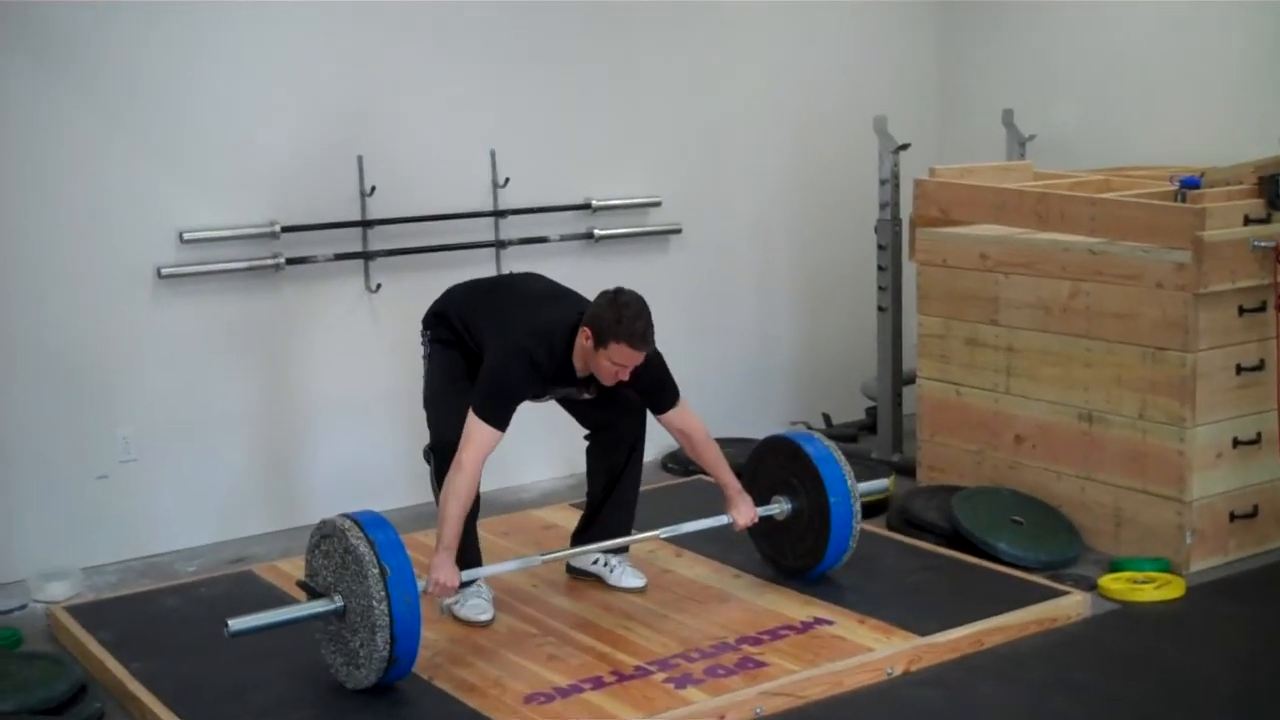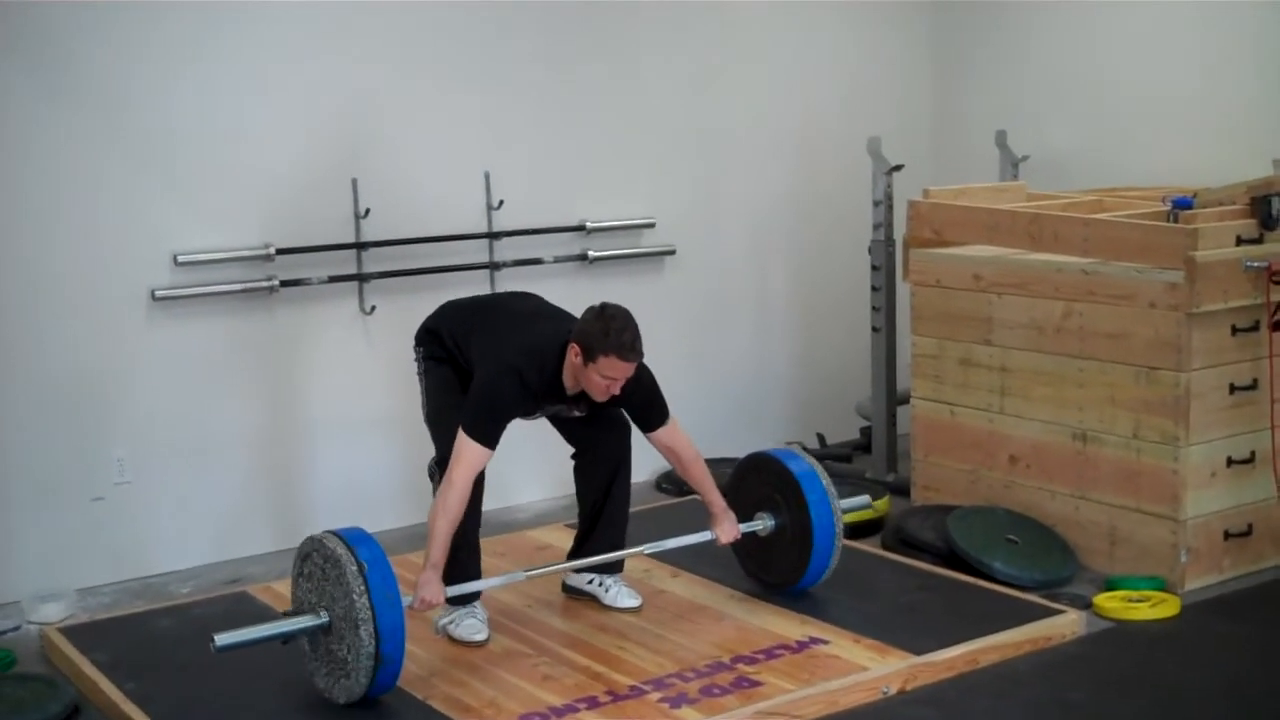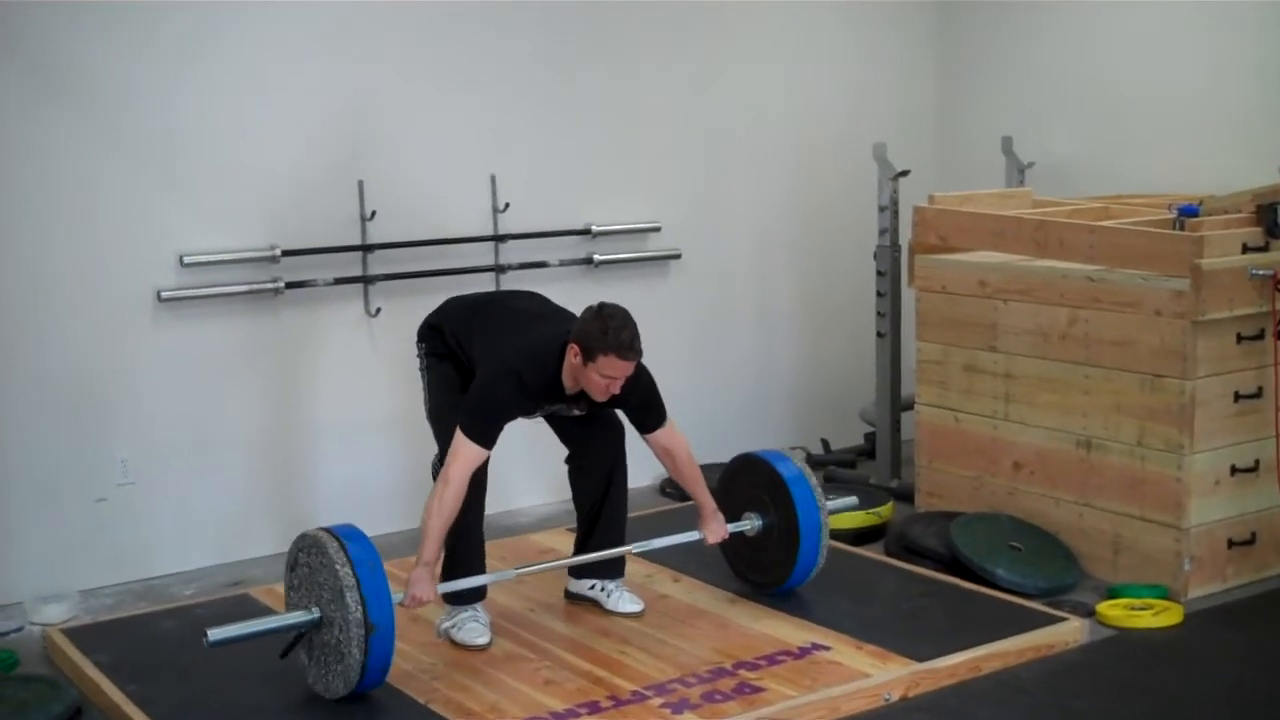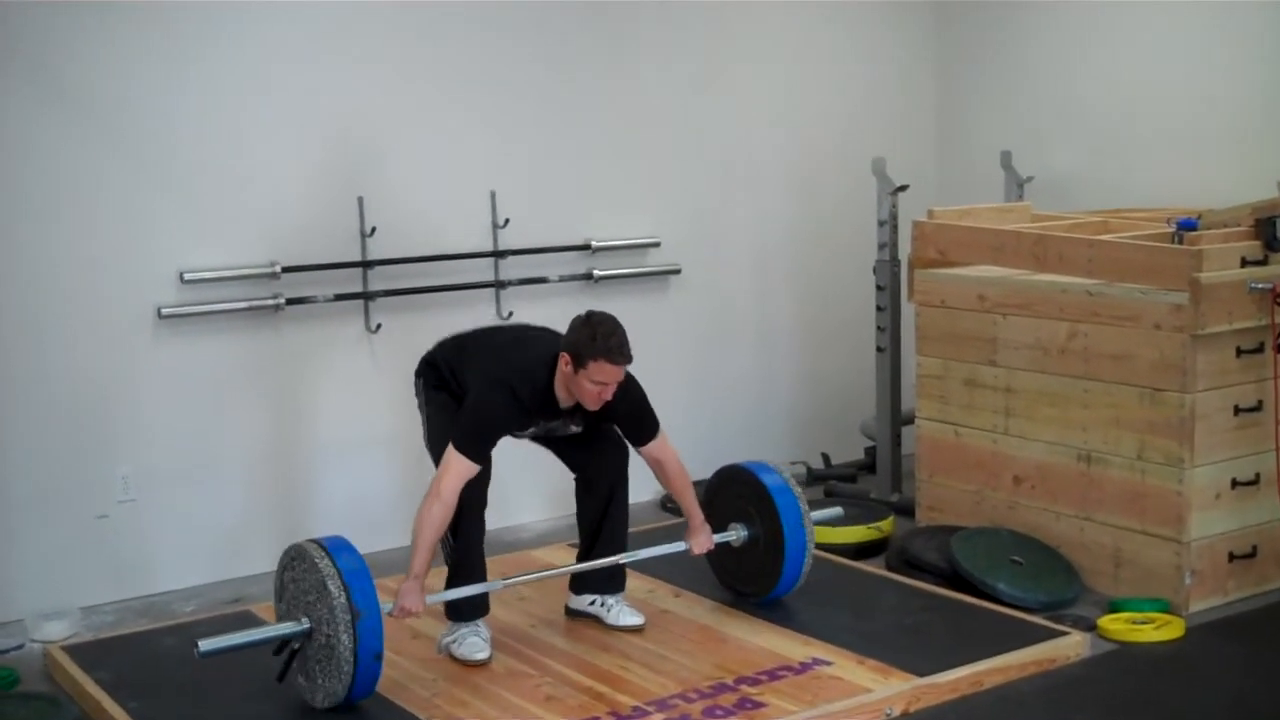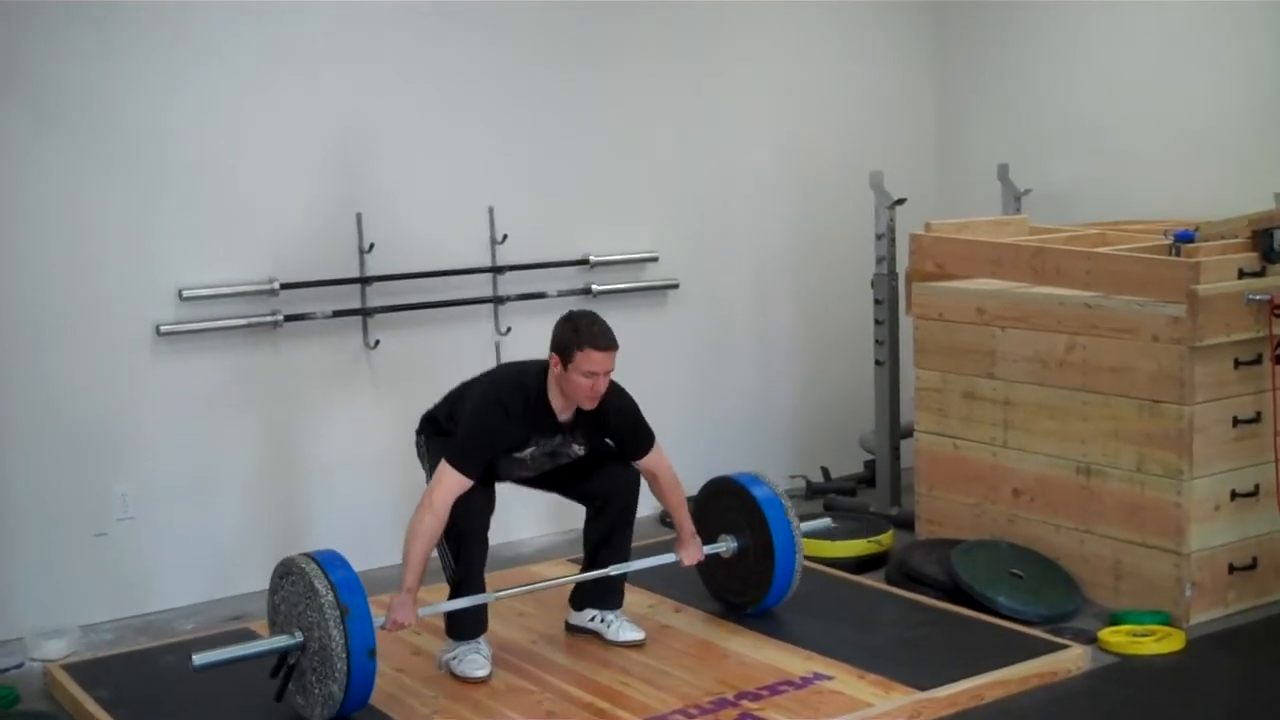
dt=0.2s
person 1, frame 1
left shoulder: (633, 353)
right shoulder: (523, 355)
left elbow: (684, 425)
right elbow: (469, 457)
left wrist: (735, 494)
right wrist: (444, 557)
right hip: (455, 334)
left knee: (625, 419)
right knee: (450, 439)
left ankle: (596, 549)
right ankle: (464, 580)
person 1, frame 2
left shoulder: (624, 370)
right shoulder: (513, 373)
left elbow: (673, 443)
right elbow: (461, 474)
left wrist: (719, 511)
right wrist: (431, 573)
right hip: (447, 352)
left knee: (609, 438)
right knee: (452, 459)
left ankle: (591, 569)
right ankle: (460, 600)
person 1, frame 3
left shoulder: (624, 371)
right shoulder: (514, 372)
left elbow: (668, 444)
right elbow: (456, 473)
left wrist: (708, 512)
right wrist: (423, 568)
right hip: (449, 348)
left knee: (603, 440)
right knee: (469, 466)
left ankle: (594, 575)
right ankle: (462, 603)
person 1, frame 4
left shoulder: (617, 386)
right shoulder: (506, 386)
left elbow: (661, 455)
right elbow: (447, 486)
left wrist: (696, 522)
right wrist: (414, 581)
right hip: (448, 387)
left knee: (607, 458)
right knee: (470, 485)
left ankle: (594, 590)
right ankle: (465, 619)
person 1, frame 5
left shoulder: (612, 402)
right shoulder: (500, 402)
left elbow: (656, 469)
right elbow: (438, 500)
left wrist: (687, 535)
right wrist: (407, 594)
right hip: (451, 438)
left knee: (620, 480)
right knee: (469, 507)
left ankle: (594, 607)
right ankle: (465, 637)
